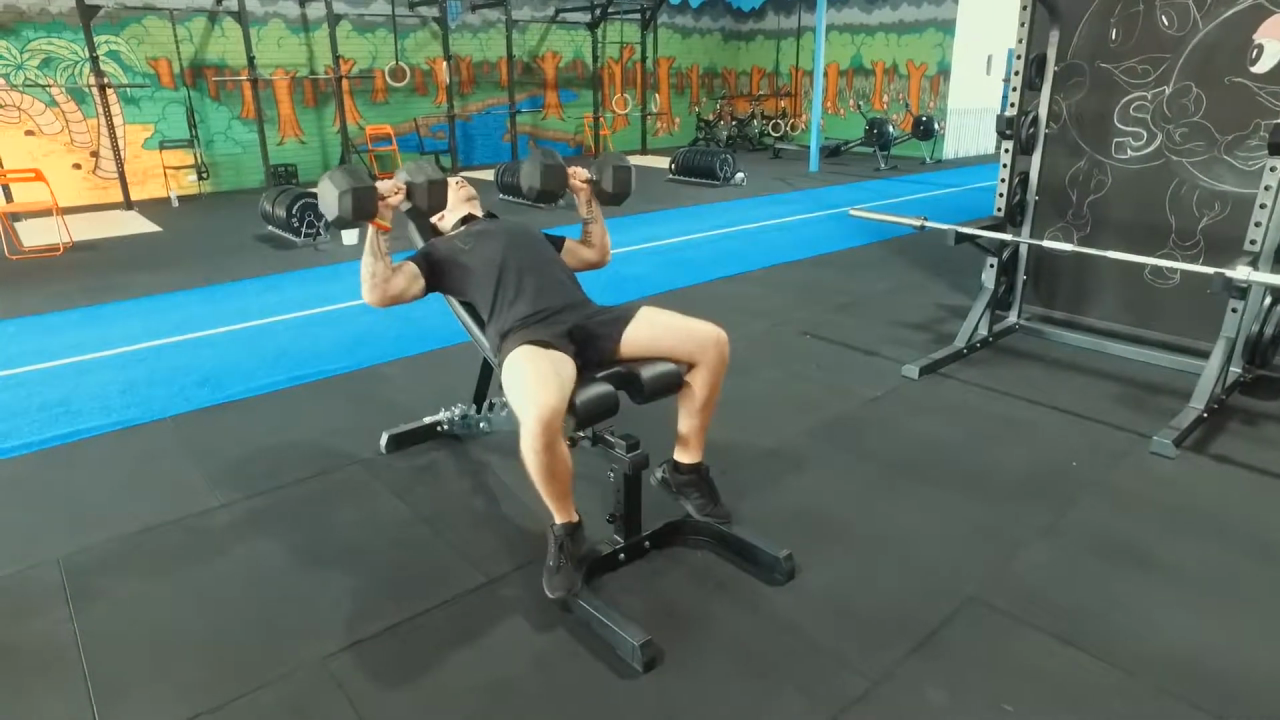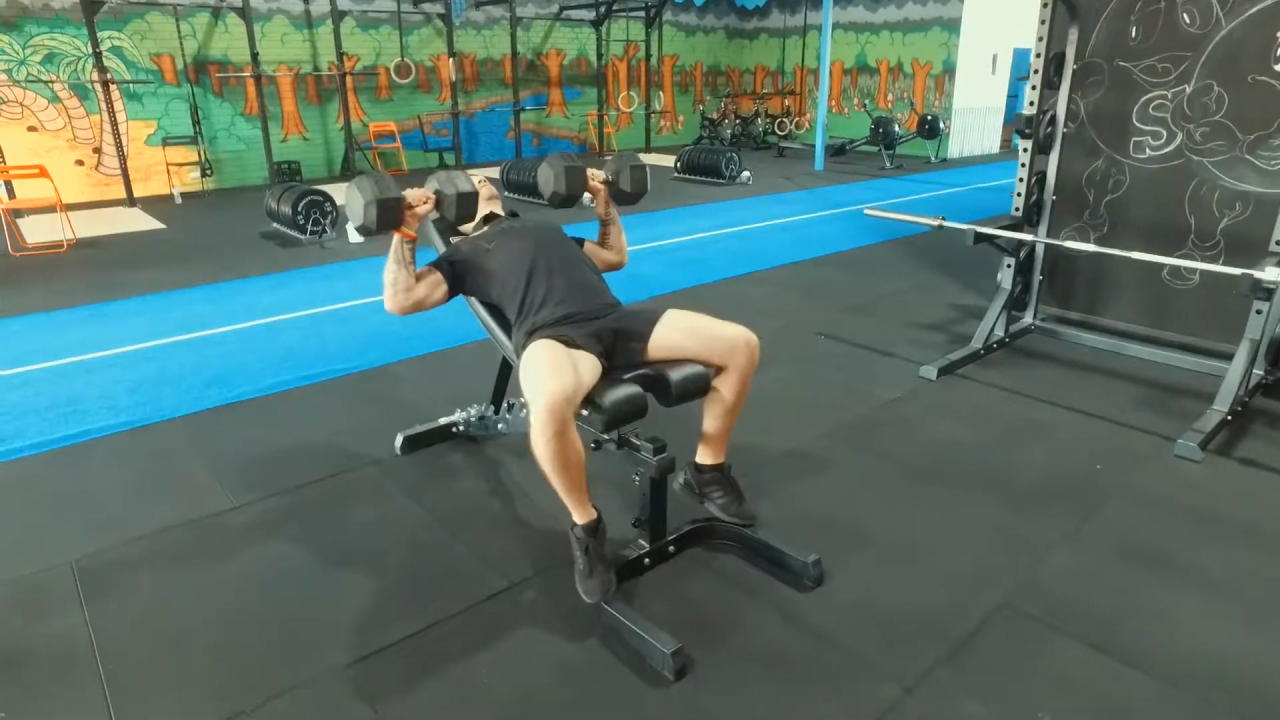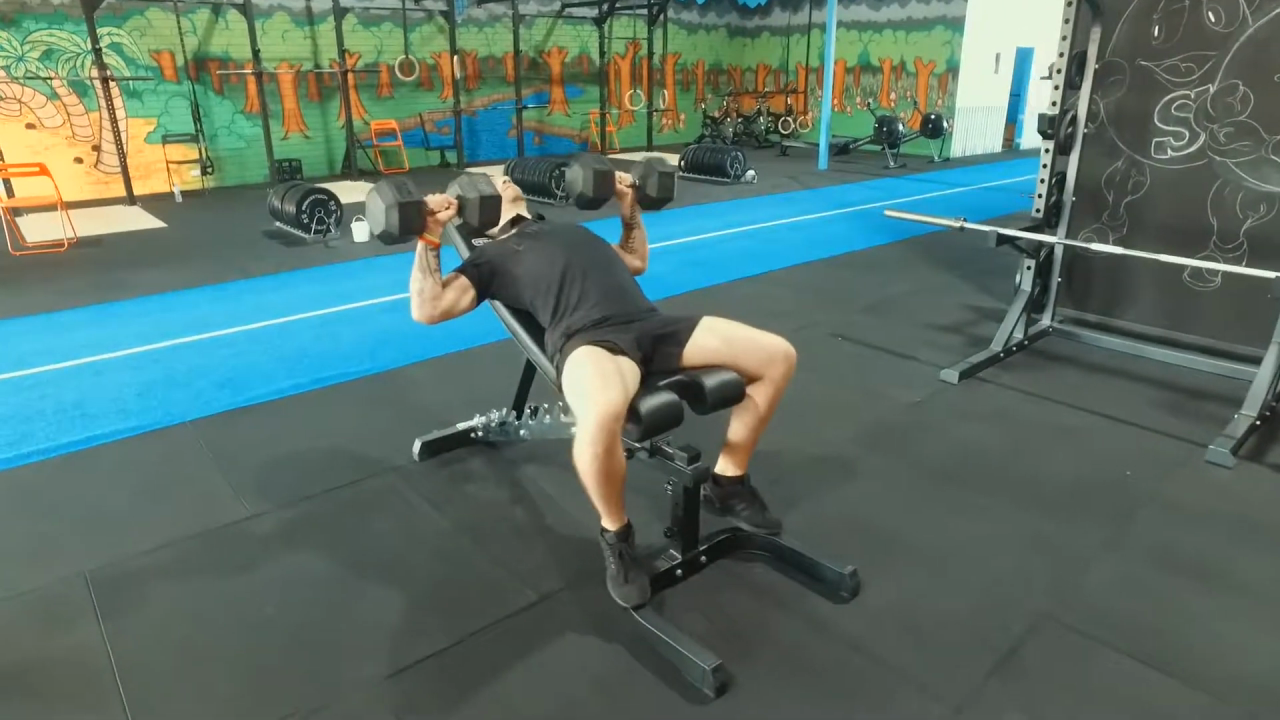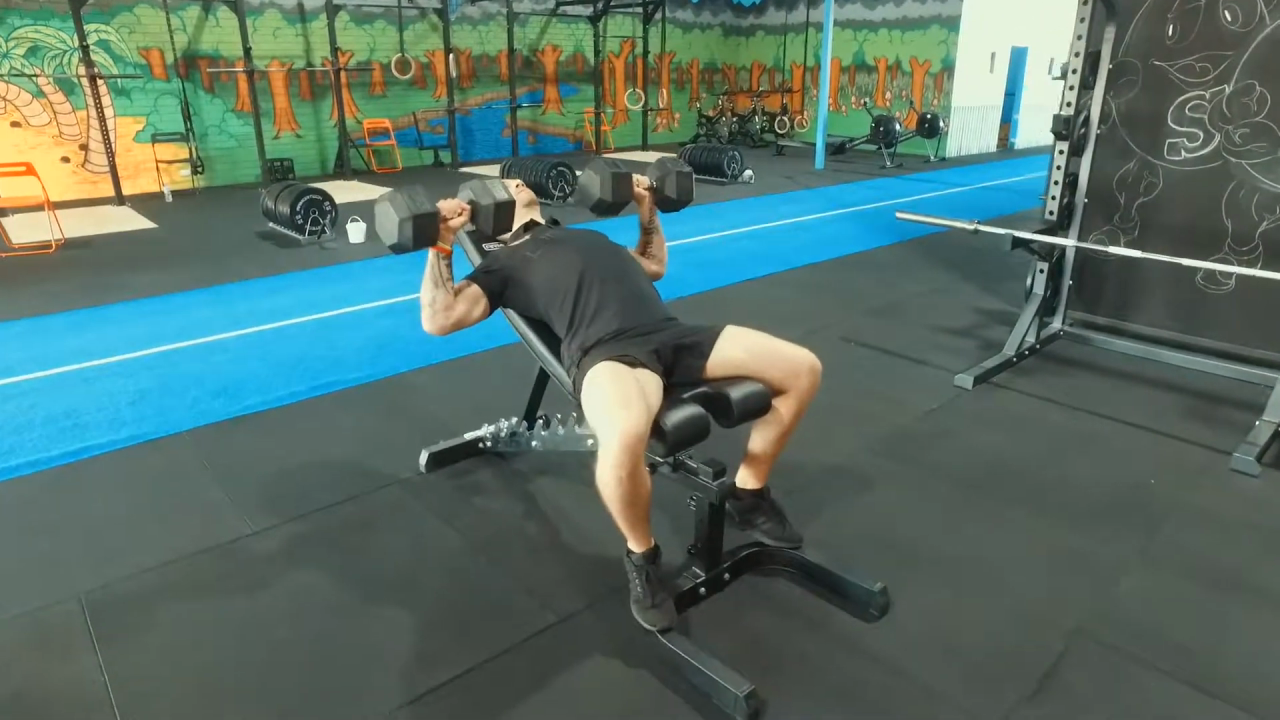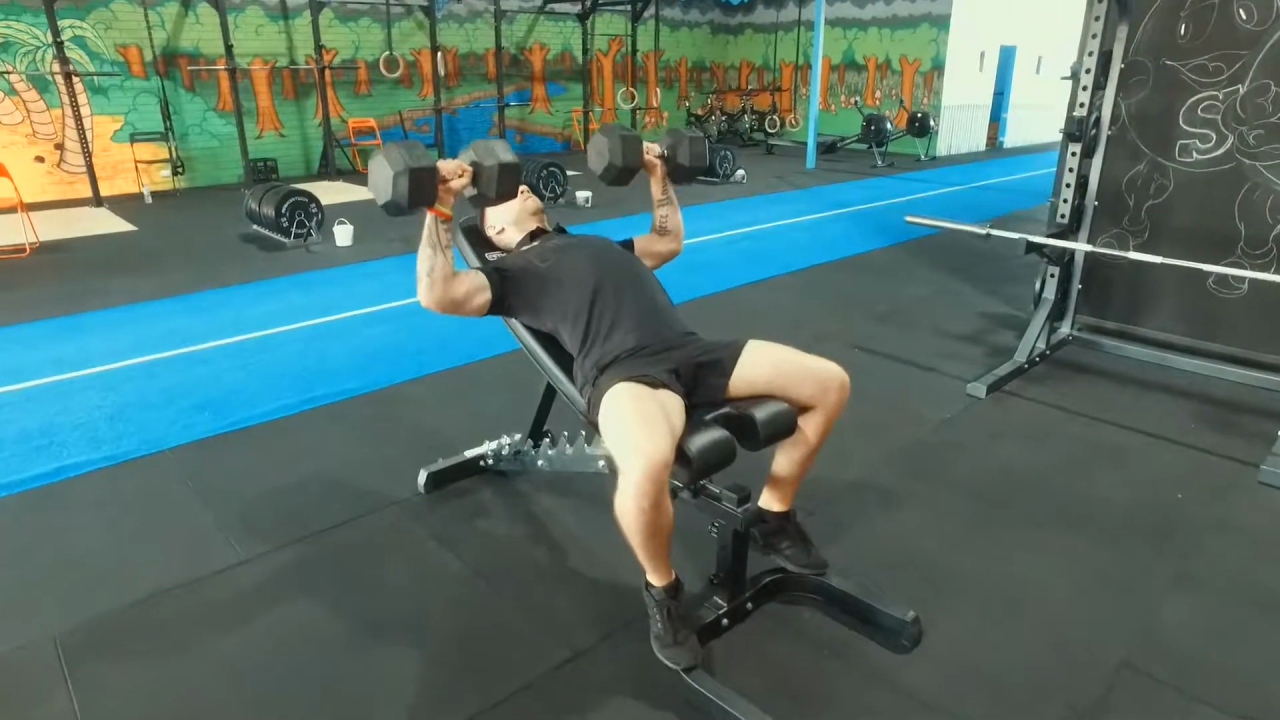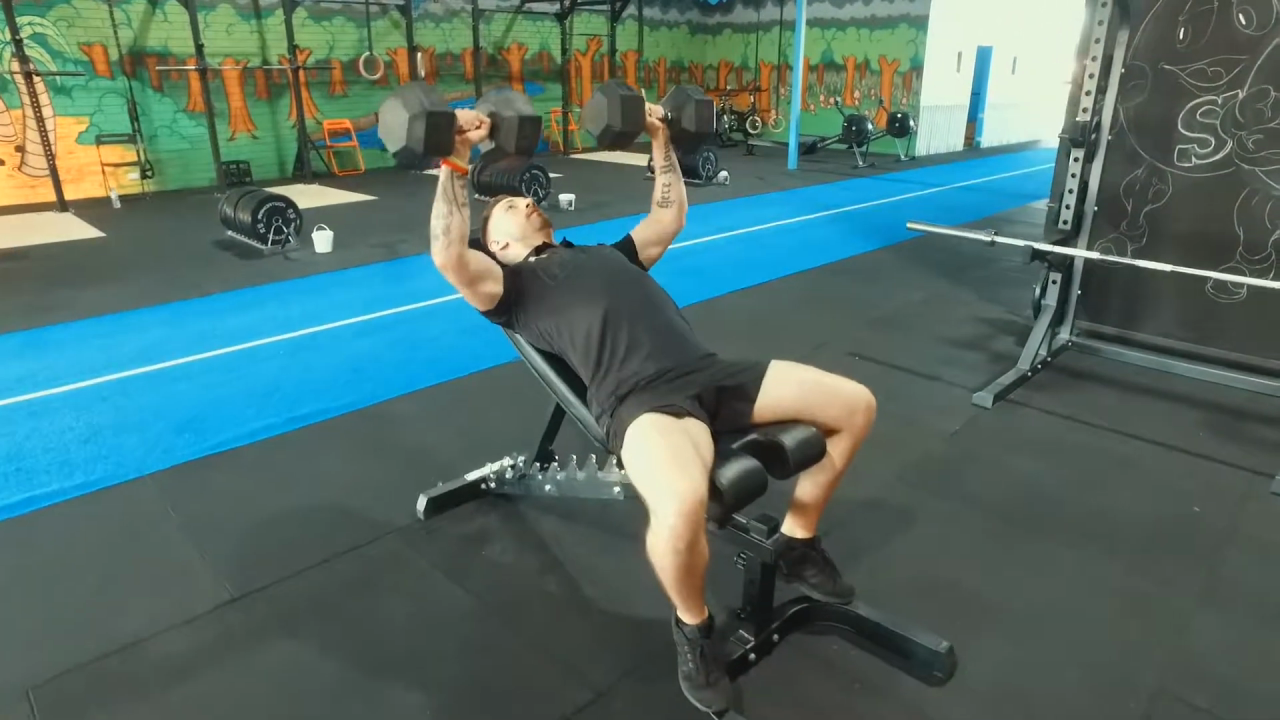
dt=0.4s
person 1, frame 1
left shoulder: (527, 230)
right shoulder: (440, 252)
left elbow: (597, 254)
right elbow: (378, 292)
left wrist: (586, 198)
right wrist: (380, 220)
left hip: (589, 318)
right hip: (527, 334)
left knee: (711, 342)
right knee: (543, 414)
left ankle: (684, 469)
right ankle: (565, 528)
person 1, frame 2
left shoulder: (544, 227)
right shoulder: (464, 253)
left elbow: (615, 256)
right elbow: (400, 300)
left wrist: (603, 200)
right wrist: (407, 228)
left hip: (618, 319)
right hip: (554, 333)
left knee: (741, 345)
right knee: (551, 403)
left ankle: (707, 471)
right ankle: (586, 527)
person 1, frame 3
left shoulder: (570, 229)
right shoulder: (491, 256)
left elbow: (636, 262)
right elbow: (427, 308)
left wrist: (628, 205)
right wrist: (431, 234)
left hip: (652, 323)
right hip: (588, 337)
left knee: (778, 357)
right knee: (602, 414)
left ankle: (728, 481)
right ankle: (616, 535)
person 1, frame 4
left shoulder: (585, 236)
right shoulder: (504, 262)
left elbow: (654, 267)
right elbow: (438, 319)
left wrist: (647, 210)
right wrist: (442, 242)
left hip: (673, 333)
right hip: (606, 349)
left knee: (803, 370)
right knee: (624, 439)
left ankle: (748, 494)
right ankle: (641, 556)
person 1, frame 5
left shoulder: (596, 244)
right shoulder: (510, 271)
left elbow: (670, 242)
right elbow: (436, 294)
left wrist: (658, 178)
right wrist: (440, 207)
left hip: (692, 350)
right hip: (622, 369)
left knee: (830, 383)
right knee: (648, 467)
left ankle: (772, 516)
right ankle: (662, 590)
person 1, frame 6
left shoulder: (607, 256)
right shoulder: (512, 285)
left elbow: (670, 216)
right elbow: (450, 257)
left wrist: (661, 144)
right wrist: (456, 162)
left hip: (711, 373)
right hip: (640, 397)
left knee: (856, 405)
right knee: (682, 508)
left ankle: (796, 543)
right ankle: (694, 628)
